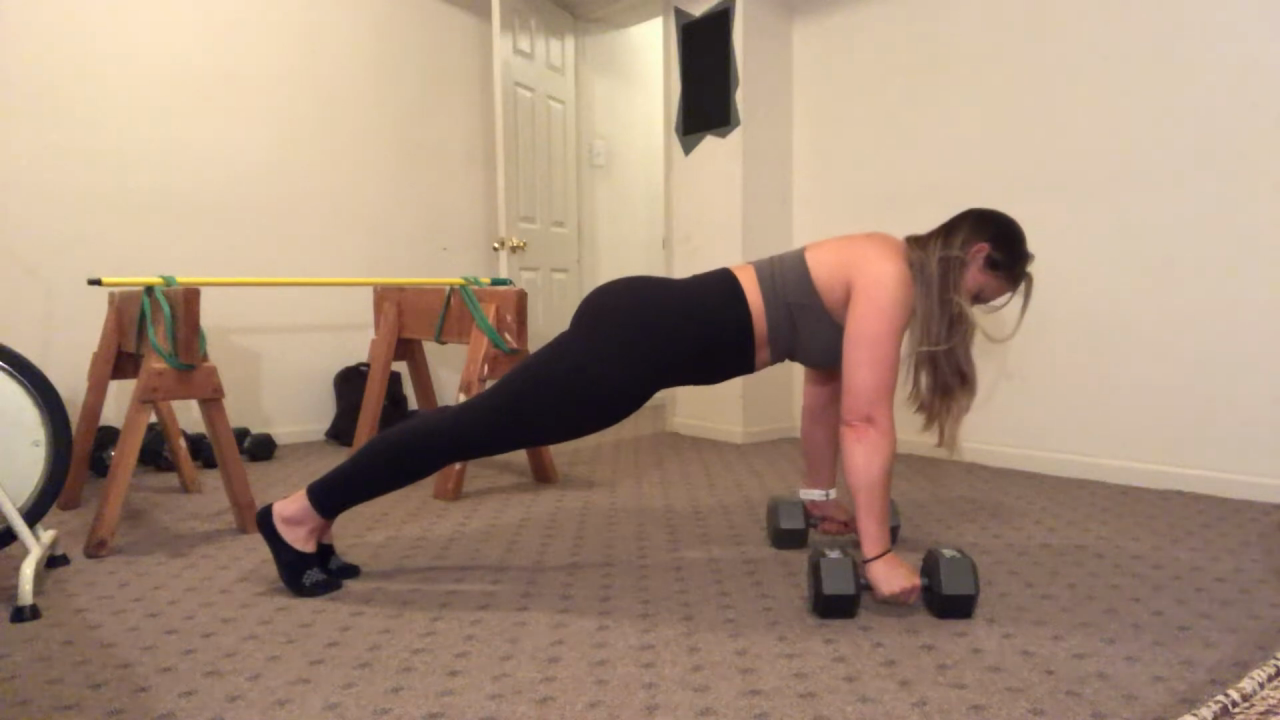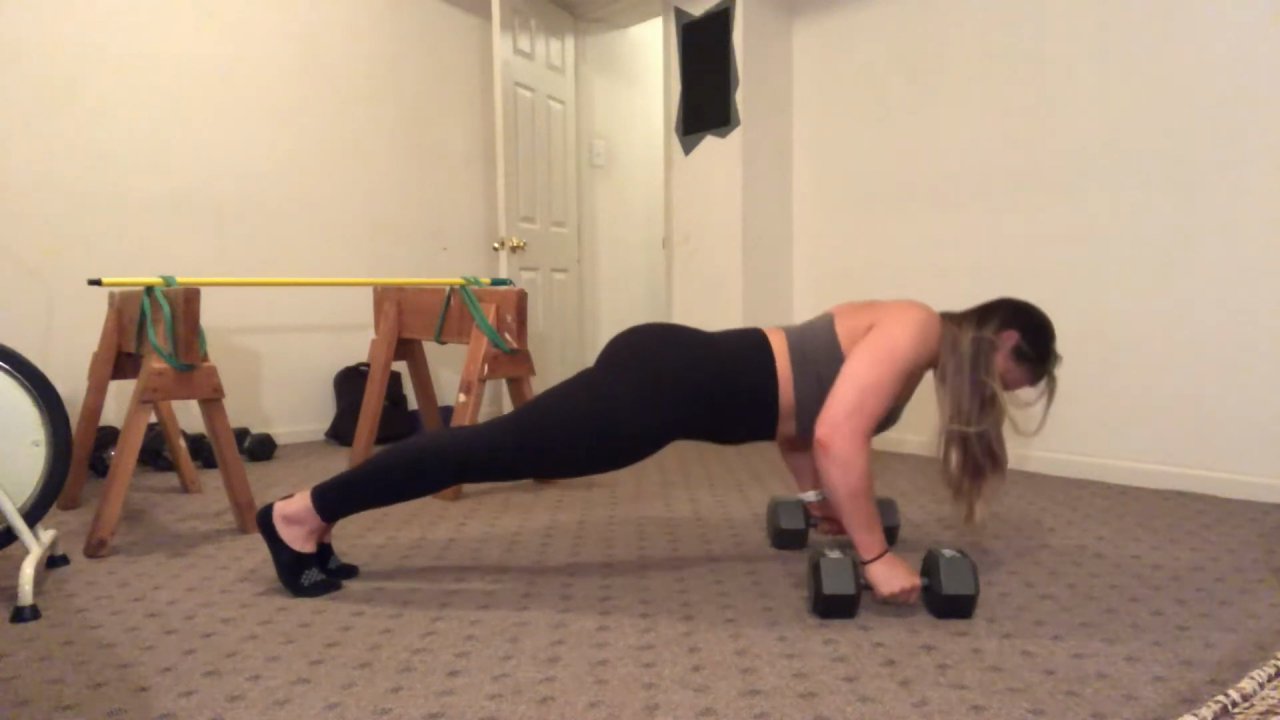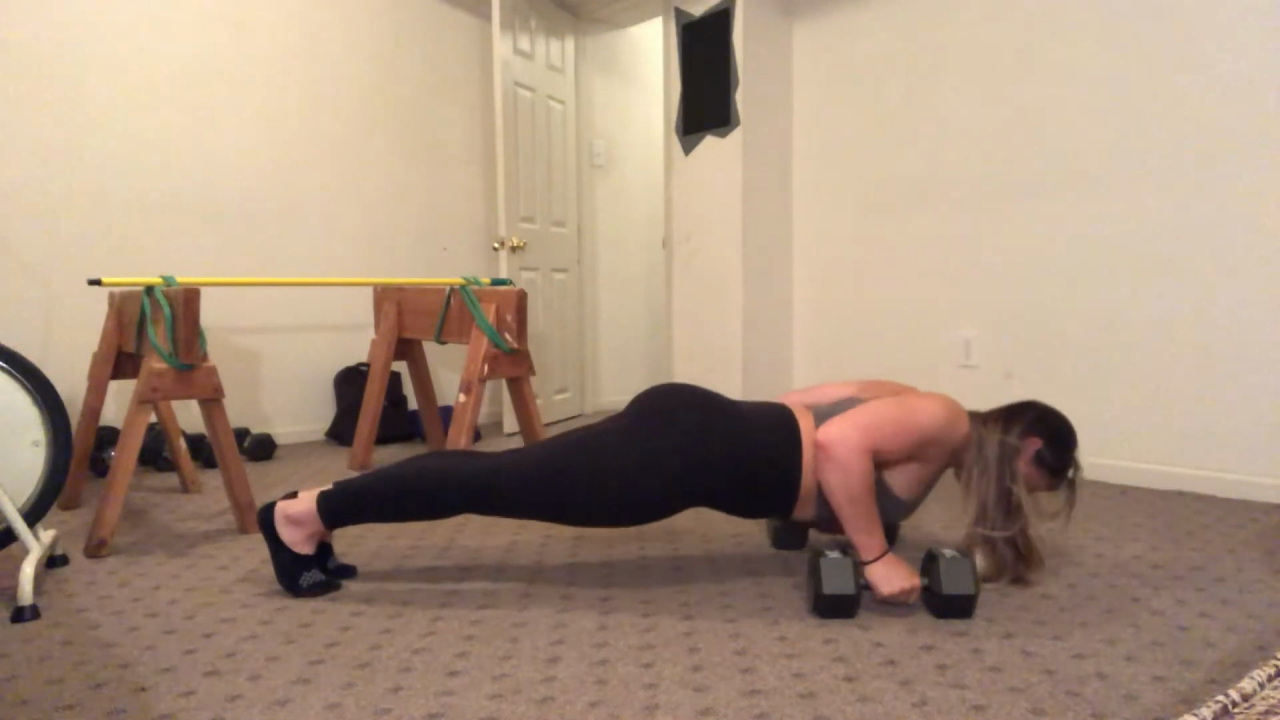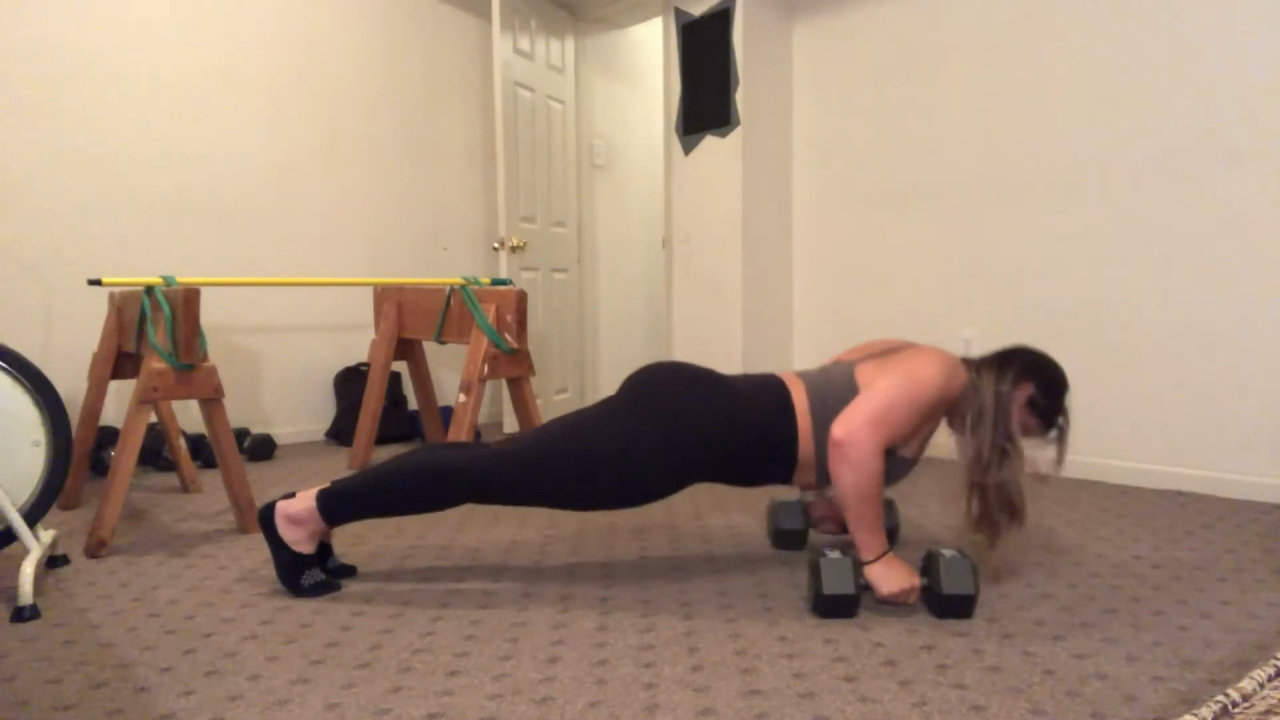
dt=1s
person 1, frame 1
left shoulder: (877, 269)
right shoulder: (891, 272)
left elbow: (825, 390)
right elbow: (865, 419)
left wrist: (819, 496)
right wrist: (878, 554)
left hip: (655, 326)
right hip: (645, 334)
left knee: (485, 424)
right knee: (481, 426)
left ankle: (317, 515)
right ankle: (300, 511)
person 1, frame 2
left shoulder: (897, 331)
right shoulder: (918, 329)
left elbow: (797, 419)
right elbow: (837, 436)
left wrist: (821, 501)
right wrist: (876, 557)
left hip: (679, 375)
right hip: (669, 386)
left knee: (495, 449)
right knee: (493, 450)
left ankle: (318, 514)
right ankle: (301, 514)
person 1, frame 3
left shoulder: (912, 405)
right shoulder: (946, 424)
right elbow: (840, 446)
left wrist: (825, 511)
right wrist: (876, 557)
left hip: (699, 429)
right hip: (691, 452)
left knee: (503, 474)
right knee: (499, 483)
left ankle: (322, 507)
right ankle: (303, 514)
person 1, frame 4
left shoulder: (904, 358)
right shoulder: (942, 375)
right elbow: (851, 437)
left wrist: (819, 498)
right wrist: (877, 557)
left hip: (692, 406)
right hip: (689, 428)
left knee: (502, 463)
right knee: (497, 473)
left ankle: (320, 505)
right ankle: (306, 512)
